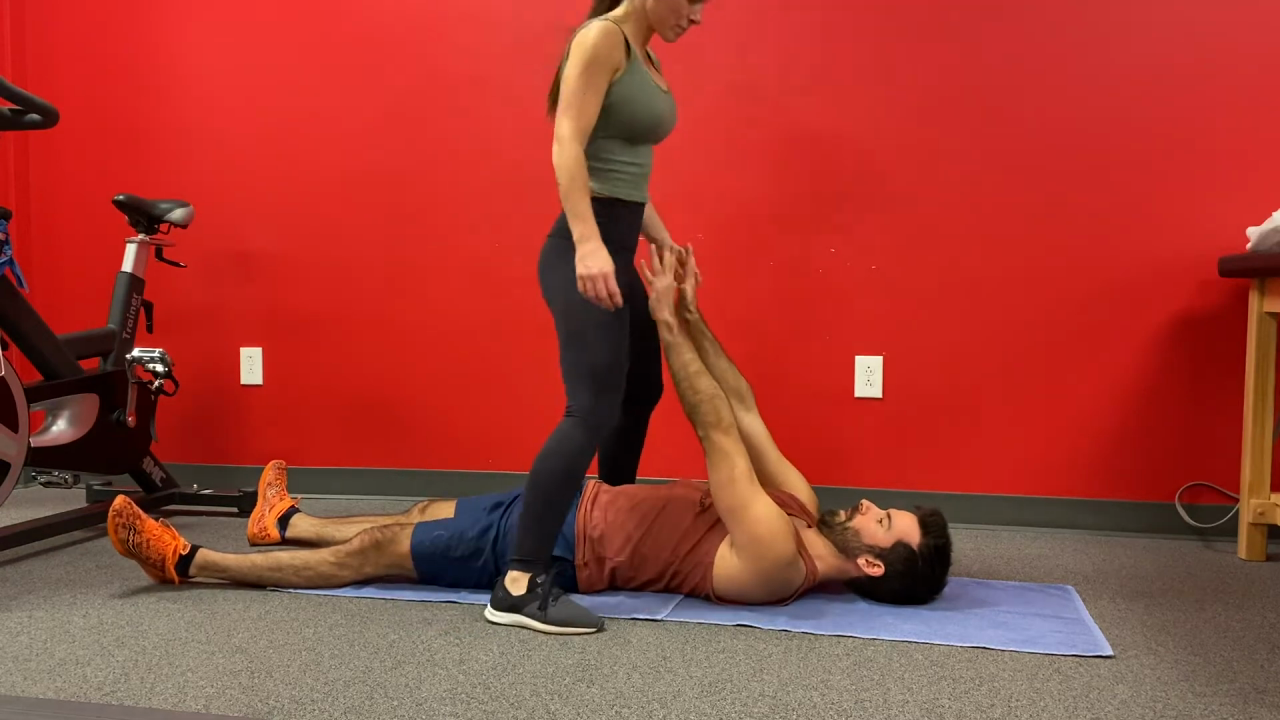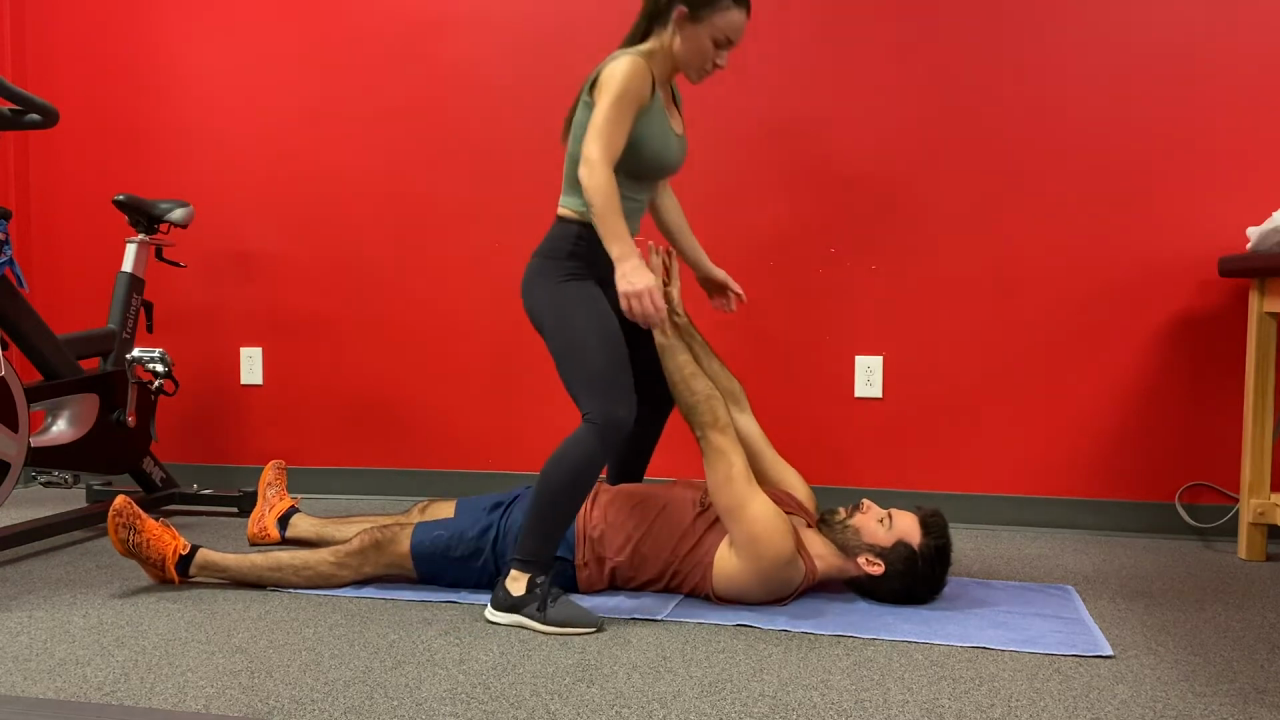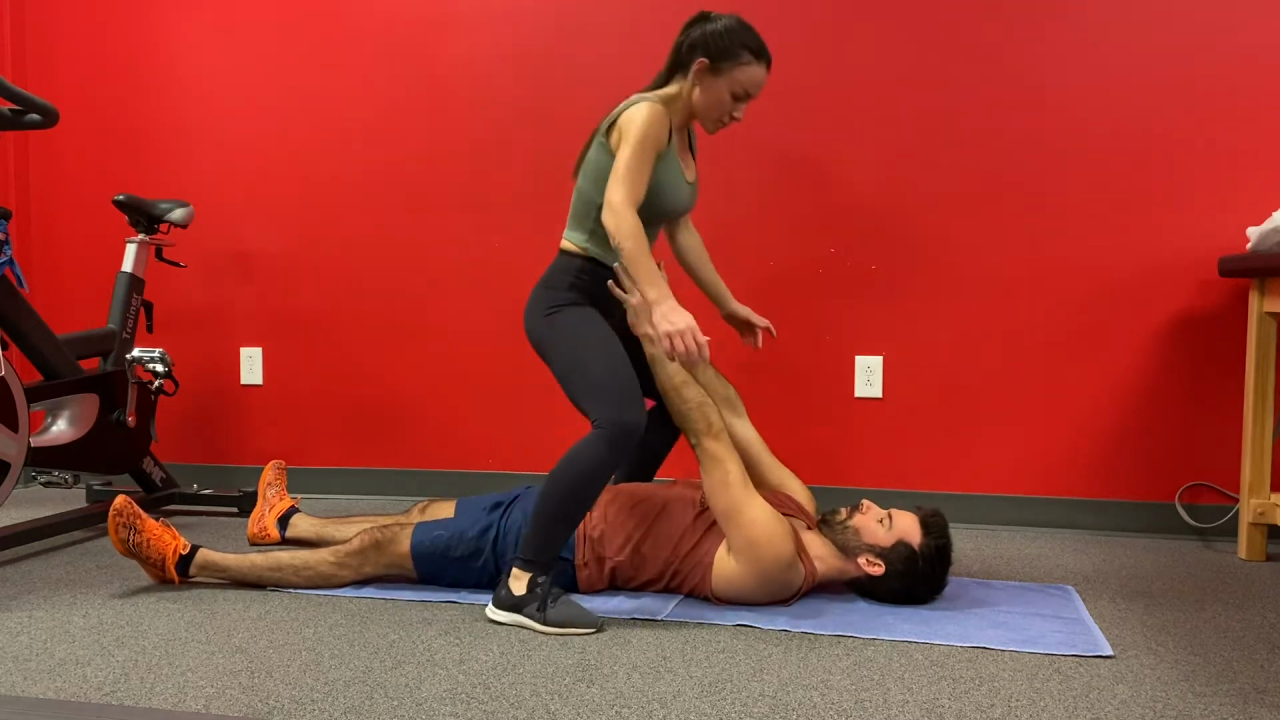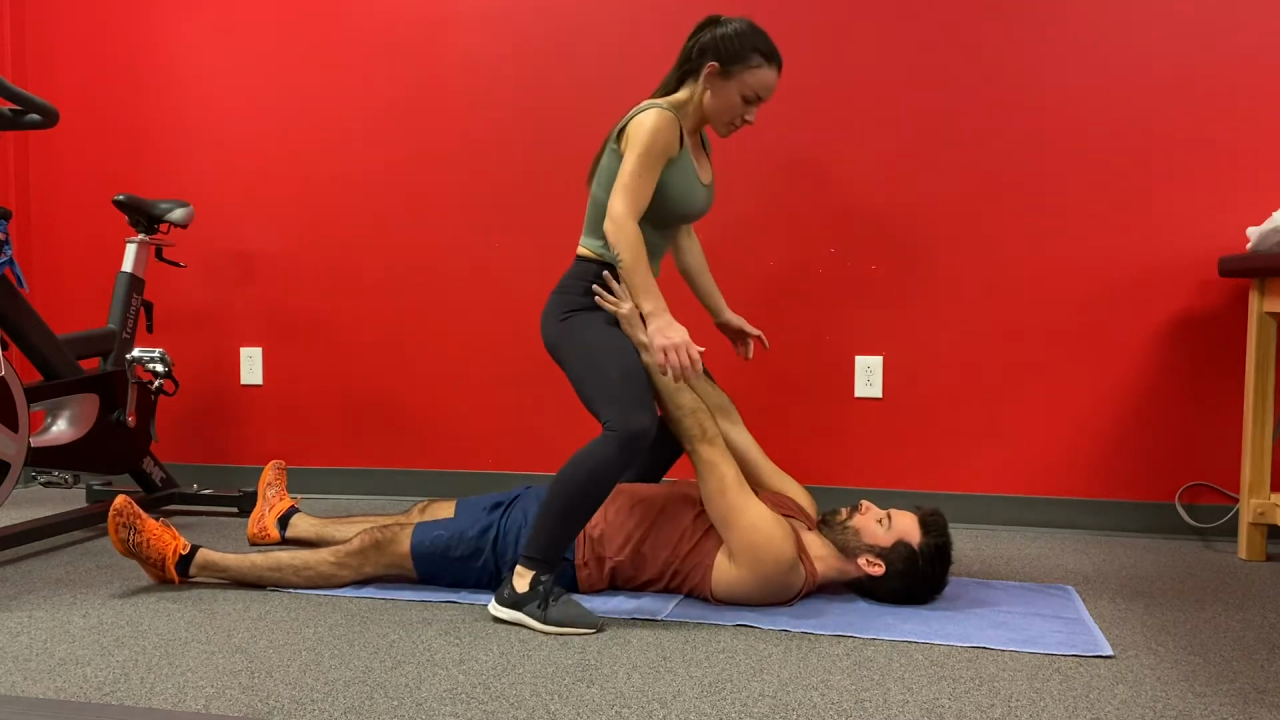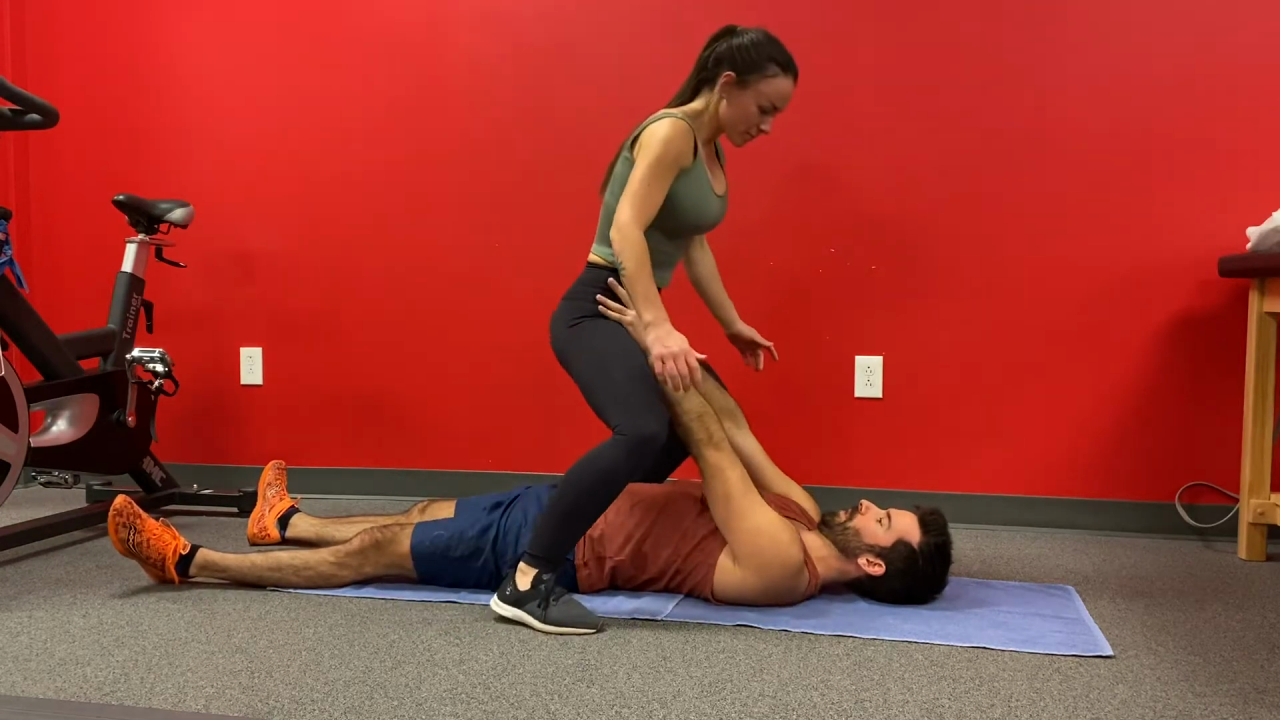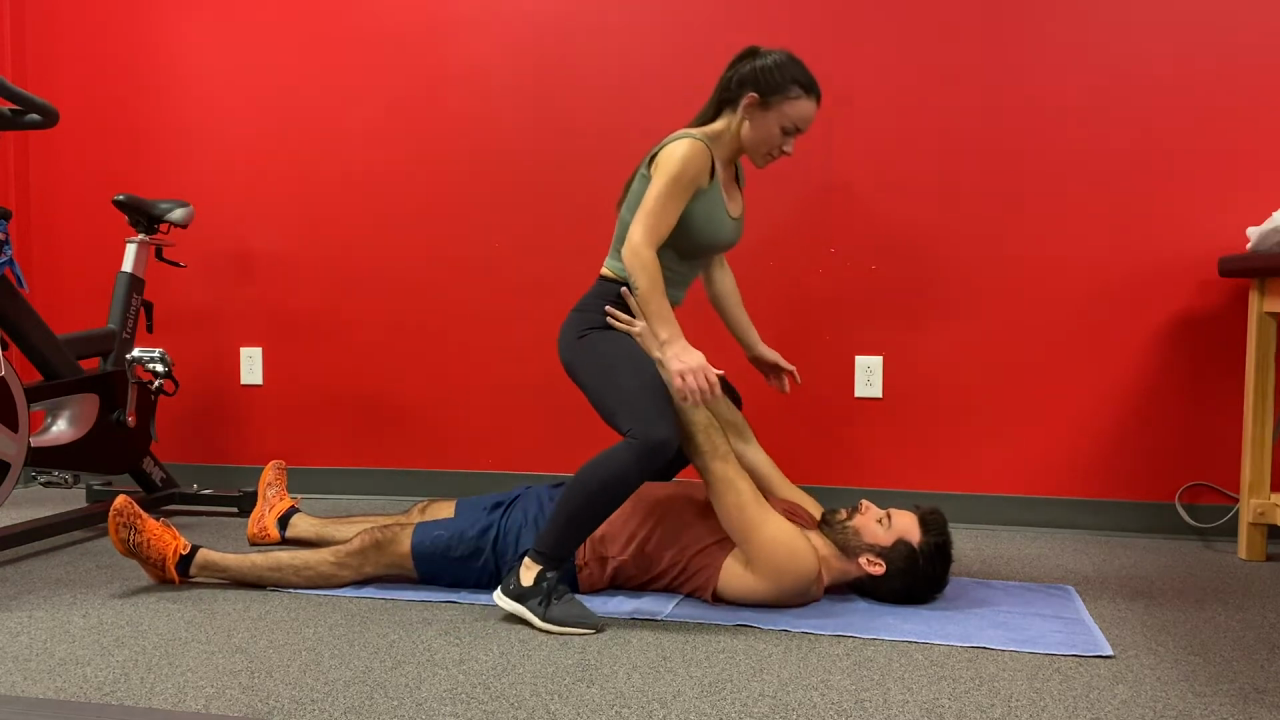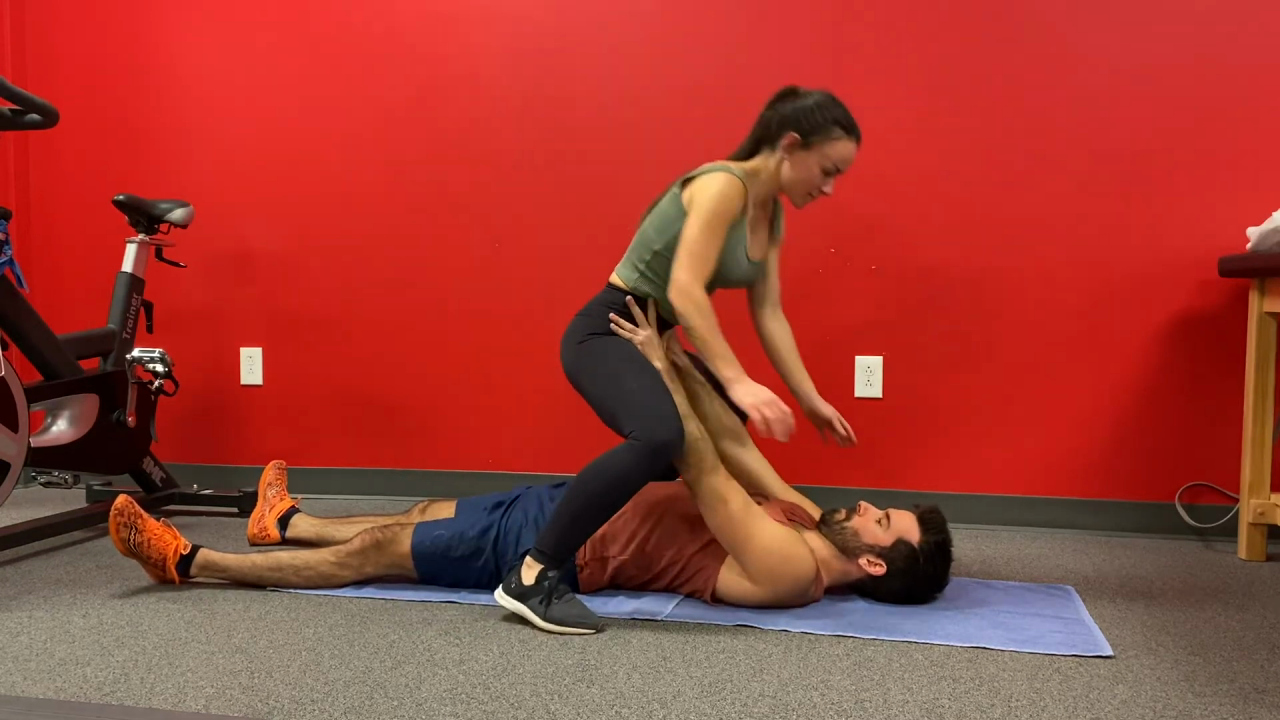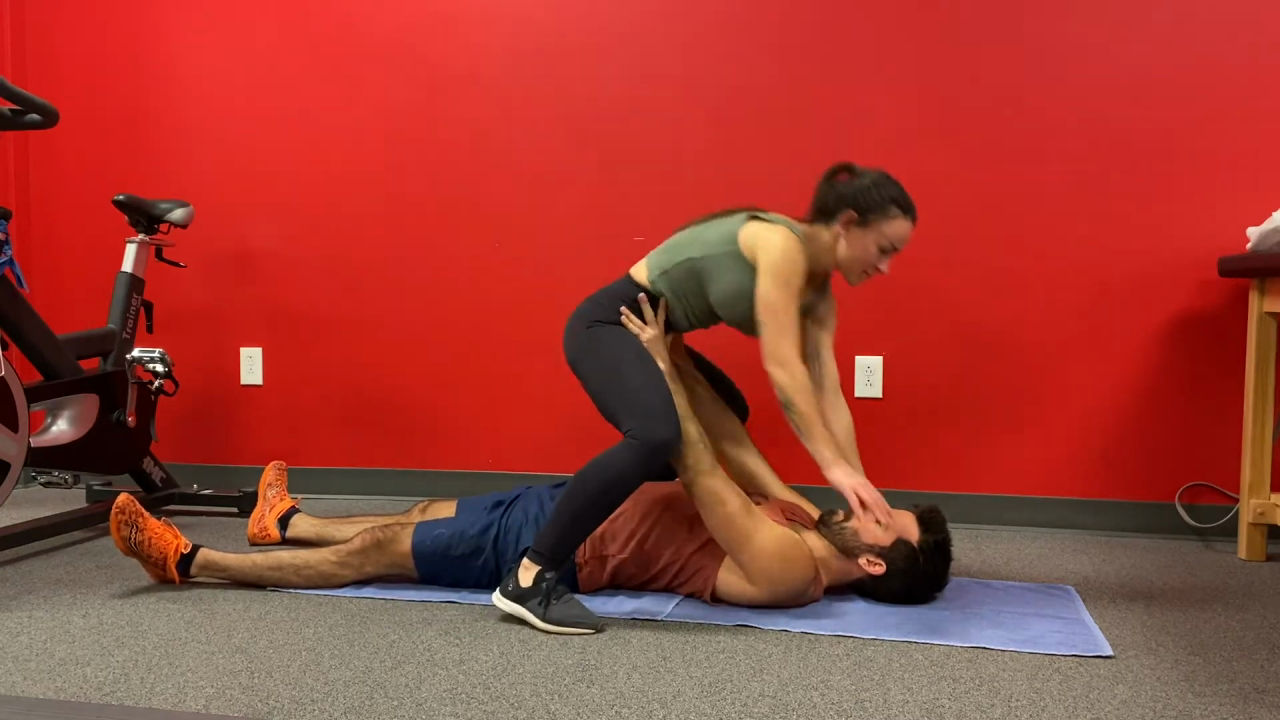
dt=0.2s
person 1, frame 1
left shoulder: (777, 561)
right shoulder: (804, 516)
left elbow: (719, 432)
right elbow: (746, 416)
left wrist: (665, 320)
right wrist: (692, 318)
left hip: (565, 548)
right hip: (582, 505)
left knee: (379, 554)
right knee: (421, 519)
left ankle: (190, 562)
right ankle: (285, 523)
person 1, frame 2
left shoulder: (776, 560)
right shoulder: (801, 513)
left elbow: (715, 433)
right elbow: (739, 416)
left wrist: (659, 328)
right wrist: (680, 322)
left hip: (563, 548)
right hip: (580, 505)
left knee: (378, 554)
right knee: (421, 518)
left ankle: (190, 562)
right ankle: (285, 523)
person 1, frame 3
left shoulder: (776, 561)
right shoulder: (800, 515)
left elbow: (710, 440)
right elbow: (733, 421)
left wrist: (649, 335)
right wrist: (671, 329)
left hip: (564, 547)
right hip: (578, 506)
left knee: (378, 554)
right knee: (424, 516)
left ankle: (190, 561)
right ankle: (284, 523)
person 1, frame 4
left shoulder: (776, 563)
right shoulder: (800, 514)
left elbow: (705, 444)
right elbow: (727, 427)
left wrist: (640, 342)
right wrist: (658, 332)
left hip: (562, 546)
left knee: (378, 551)
right knee: (423, 515)
left ankle: (190, 561)
right ankle: (284, 522)
person 1, frame 5
left shoulder: (782, 568)
right shoulder: (803, 517)
left elbow: (712, 449)
right elbow: (732, 431)
left hip: (561, 547)
left knee: (378, 552)
right knee: (421, 517)
left ankle: (189, 561)
right ankle: (284, 522)
person 1, frame 6
left shoulder: (795, 570)
right shoulder: (807, 520)
left elbow: (719, 464)
right elbow: (737, 443)
left wrist: (664, 361)
right wrist: (672, 345)
left hip: (561, 549)
left knee: (380, 552)
right knee: (422, 517)
left ankle: (189, 562)
right ankle: (285, 522)
person 1, frame 7
left shoulder: (791, 571)
right shoulder: (804, 520)
left elbow: (708, 481)
right elbow: (733, 448)
left wrist: (658, 368)
right wrist: (673, 352)
right hip: (576, 504)
left knee: (380, 552)
right knee: (421, 518)
left ankle: (190, 562)
right ankle: (286, 523)
person 1, frame 8
left shoulder: (790, 570)
right shoulder: (803, 521)
left elbow: (705, 482)
right elbow: (732, 447)
left wrist: (657, 368)
right wrist: (674, 352)
left hip: (562, 548)
left knee: (380, 552)
right knee: (423, 518)
left ankle: (191, 563)
right ankle: (286, 524)
person 2, frame 1
left shoulder: (642, 55)
right elbow: (568, 145)
left wrist: (663, 242)
right wrist: (587, 244)
left hip: (618, 248)
right hip: (586, 251)
left knee: (641, 393)
right knee: (594, 410)
right ankle: (518, 585)
person 2, frame 2
left shoulder: (665, 86)
right shoulder: (629, 69)
left elbow: (656, 191)
right elbow: (594, 167)
left wrist: (701, 265)
right wrist: (628, 263)
left hip: (600, 269)
right hip: (567, 267)
left knee: (660, 388)
right knee: (609, 416)
right ankle: (518, 587)
person 2, frame 3
left shoulder: (682, 133)
right shoulder: (646, 115)
left elbow: (679, 229)
right elbow: (618, 214)
left wrist: (727, 305)
right wrist: (662, 304)
left hip: (606, 301)
right hip: (568, 298)
right knee: (619, 423)
right ankle: (520, 585)
person 2, frame 4
left shoulder: (695, 137)
right shoulder: (657, 122)
left elbow: (680, 235)
right elbow: (619, 222)
left wrist: (722, 314)
right wrist: (658, 317)
right hip: (585, 303)
right knee: (631, 427)
right ankle: (524, 584)
person 2, frame 5
left shoulder: (708, 146)
right shoulder: (671, 132)
left elbow: (692, 243)
right elbow: (626, 230)
left wrist: (732, 324)
right wrist: (657, 327)
left hip: (630, 312)
right hip: (596, 310)
right knee: (643, 432)
right ankle: (527, 582)
person 2, frame 6
left shoulder: (730, 168)
right shoulder: (690, 152)
left elbow: (714, 266)
right elbow: (638, 248)
left wrist: (753, 347)
right wrist: (674, 345)
left hip: (640, 326)
right hip: (604, 322)
right knee: (656, 437)
right ankle: (531, 578)
person 2, frame 7
left shoulder: (772, 214)
right shoulder: (724, 186)
left elbow: (770, 312)
right elbow: (685, 289)
left wrist: (809, 399)
right wrist: (736, 381)
right hip: (603, 332)
right knee: (659, 438)
right ankle: (532, 577)
person 2, frame 8
left shoulder: (816, 284)
right shoulder: (784, 246)
left elbow: (826, 389)
right elbow: (781, 367)
left wrist: (855, 480)
right wrist: (833, 465)
right hip: (606, 326)
left knee: (727, 417)
right knee: (656, 437)
right ankle: (528, 579)
